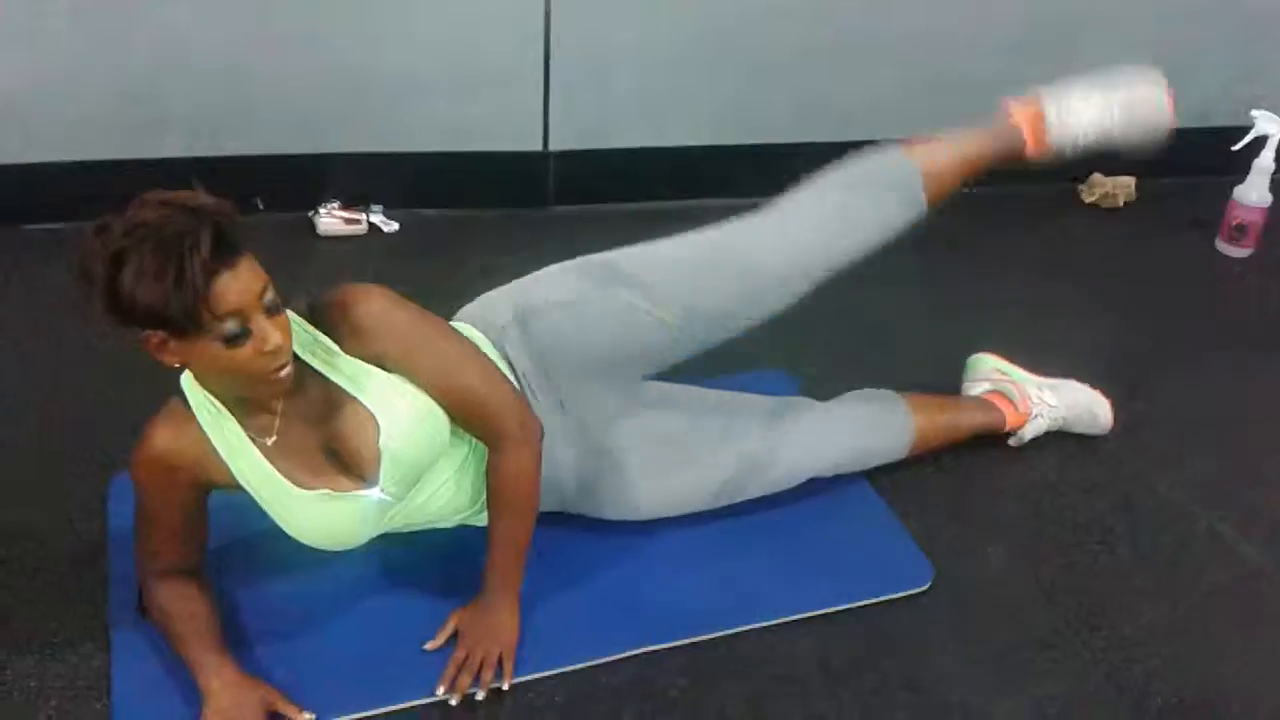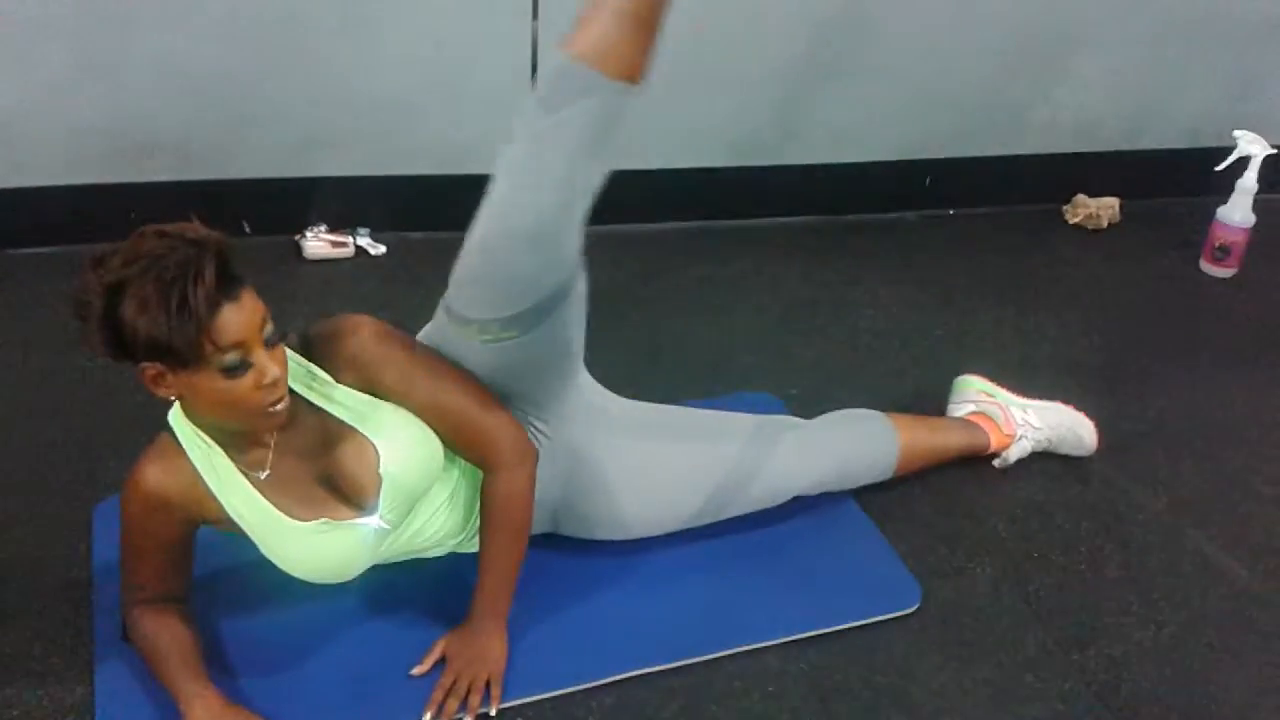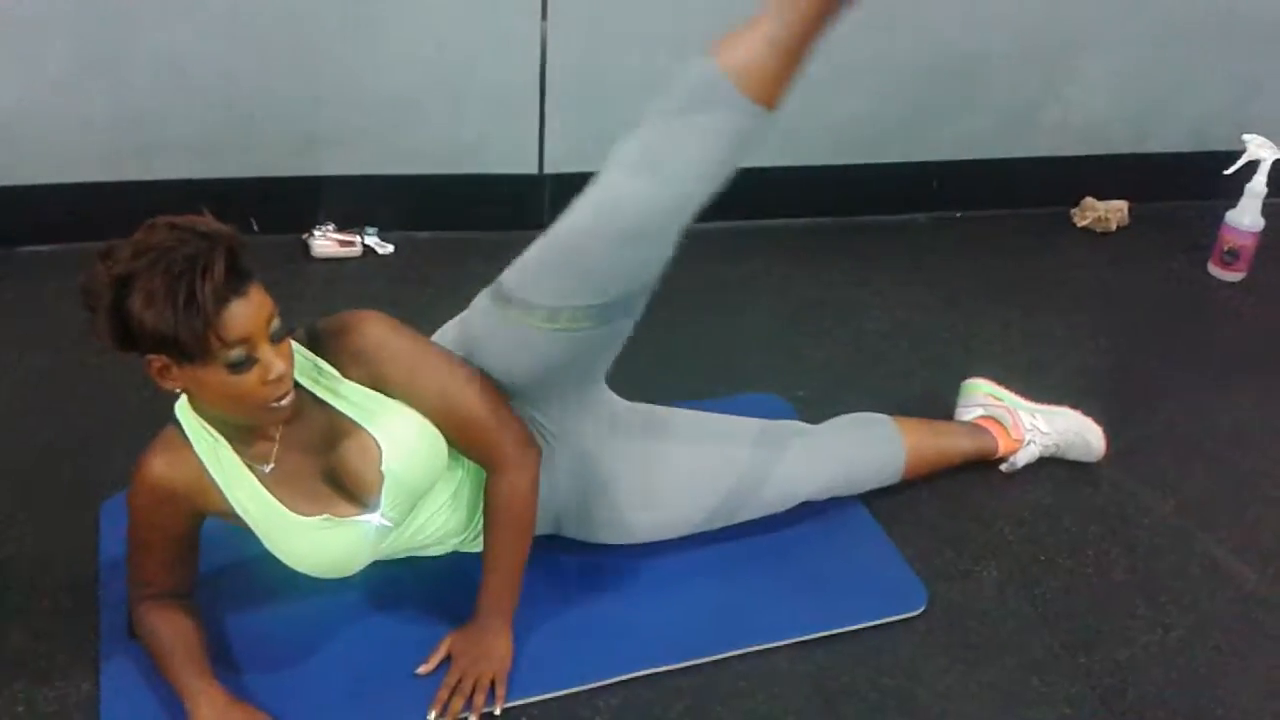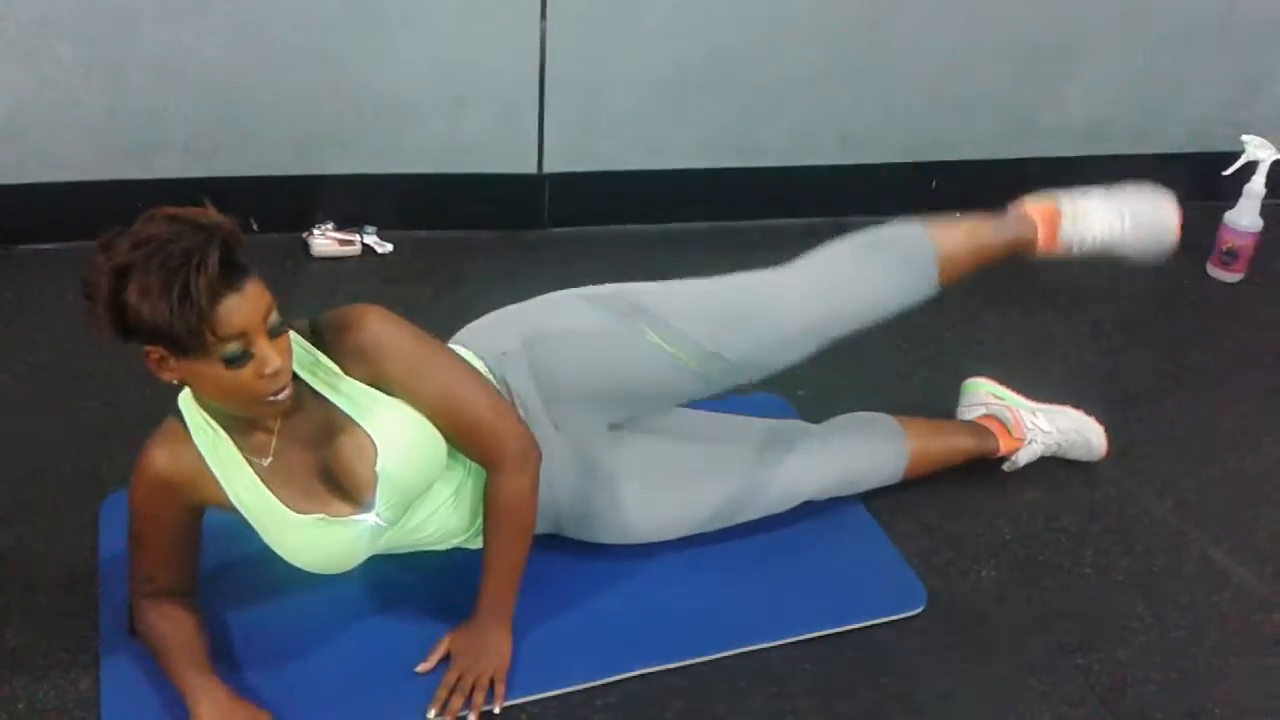
dt=0.4s
person 1, frame 1
left shoulder: (354, 319)
right shoulder: (175, 454)
left elbow: (512, 430)
right elbow: (167, 573)
left wrist: (501, 596)
left hip: (541, 366)
right hip: (559, 481)
left knee: (766, 262)
right knee: (801, 439)
left ankle: (1023, 126)
right ankle: (993, 404)
person 1, frame 2
left shoulder: (347, 353)
right shoulder: (167, 484)
left elbow: (509, 453)
right elbow: (152, 604)
left wrist: (489, 623)
left hip: (532, 415)
right hip: (525, 506)
right ankle: (982, 425)
person 1, frame 3
left shoulder: (354, 345)
right shoulder: (173, 476)
left elbow: (511, 455)
right elbow: (158, 598)
left wrist: (495, 621)
left hip: (525, 404)
right hip: (544, 501)
right knee: (793, 467)
right ankle: (990, 432)
person 1, frame 4
left shoulder: (358, 341)
right shoulder: (174, 470)
left elbow: (512, 451)
right elbow: (159, 596)
left wrist: (494, 621)
left hip: (545, 380)
right hip: (565, 501)
left knee: (793, 308)
right knee: (799, 461)
left ankle: (1034, 226)
right ankle: (994, 426)
